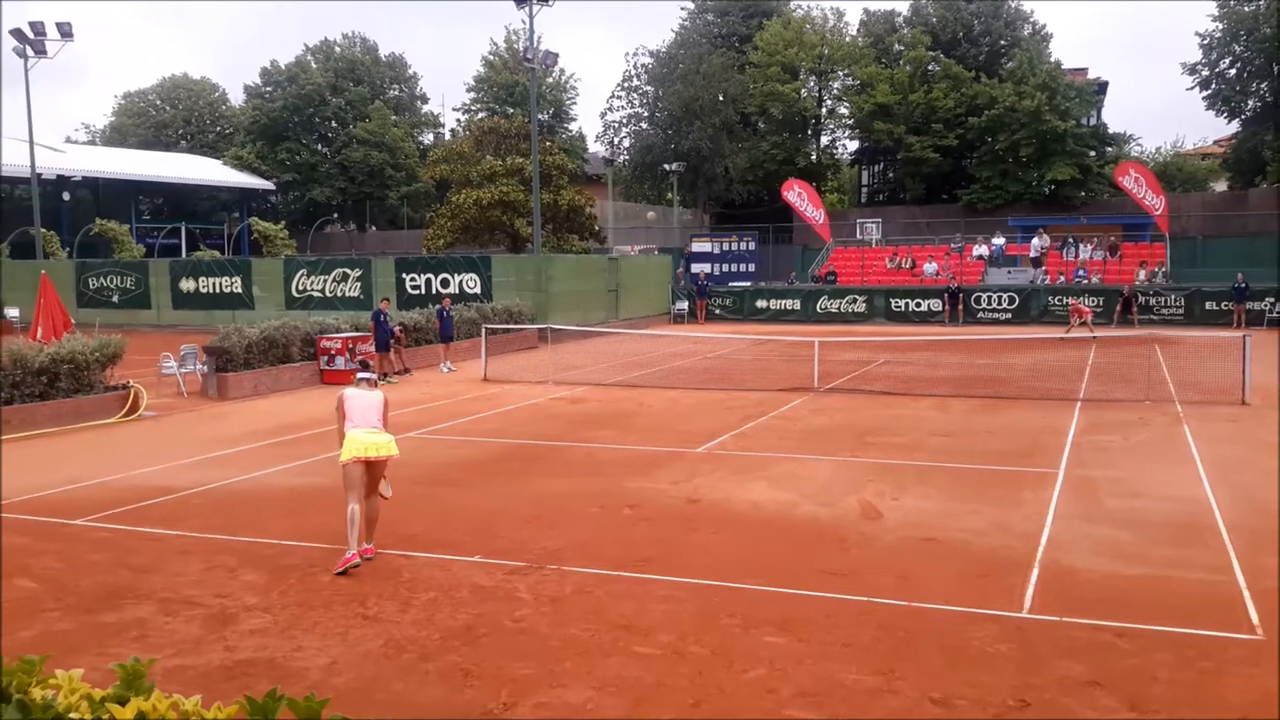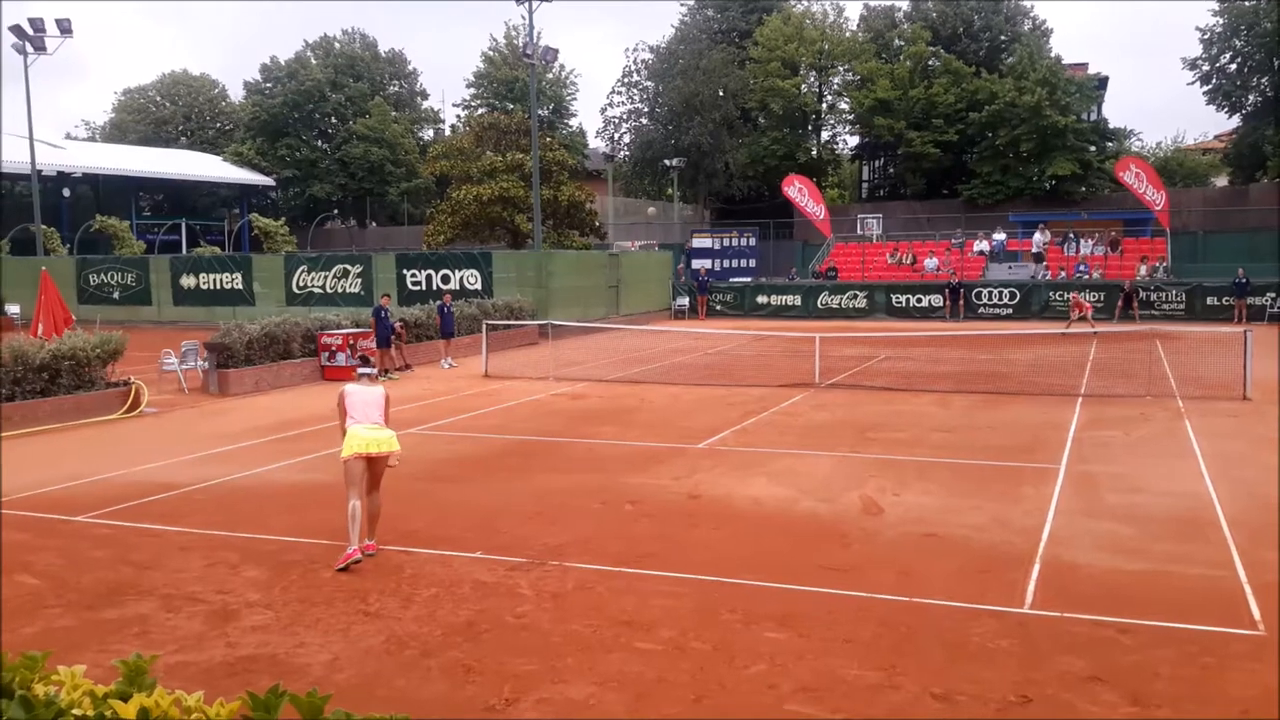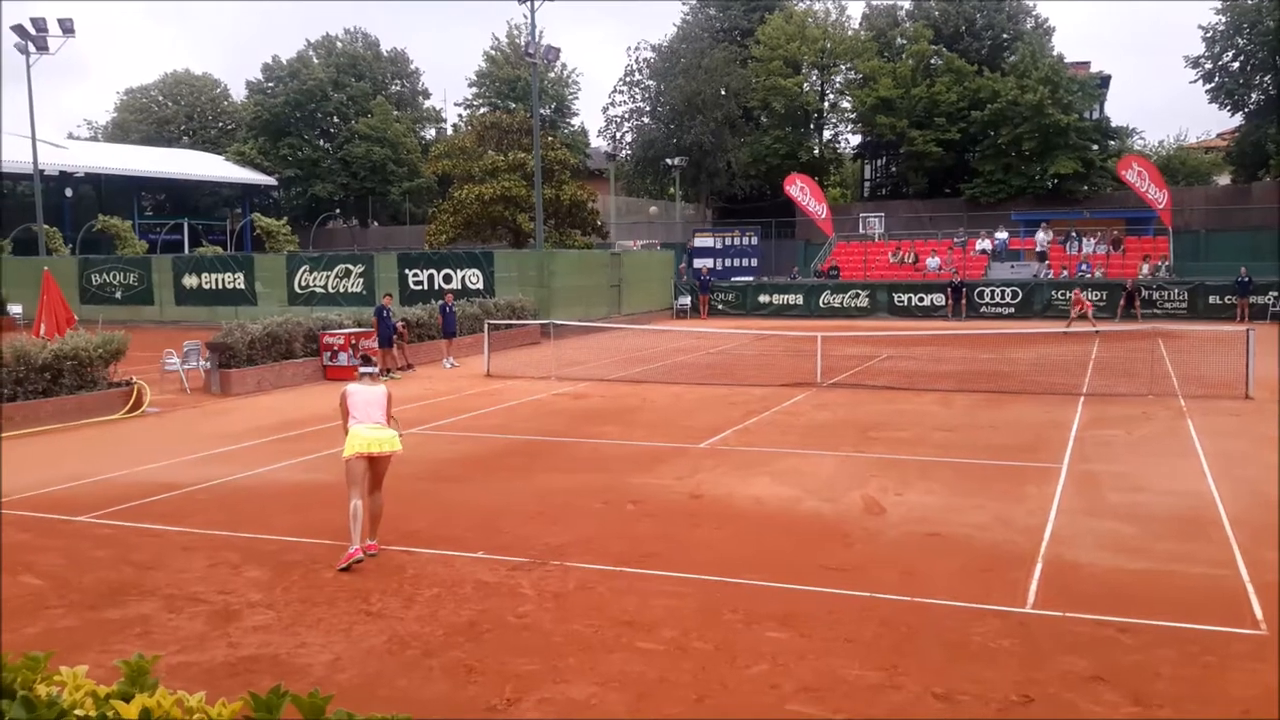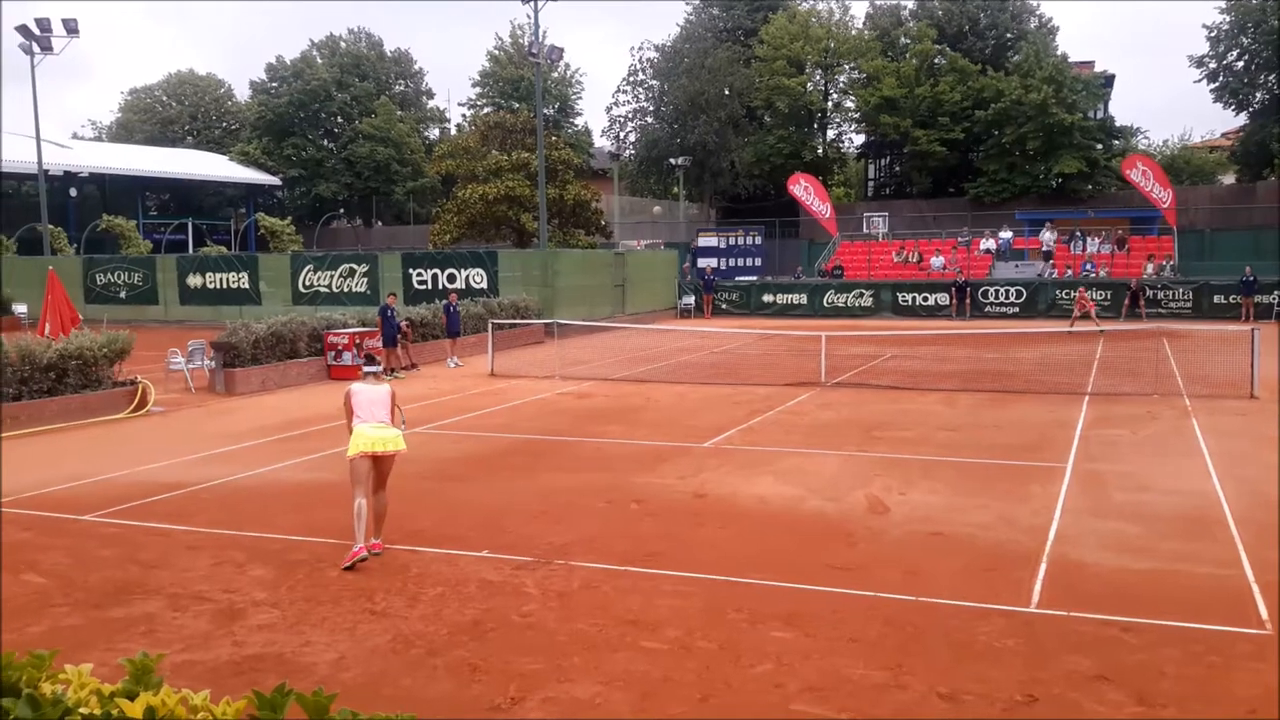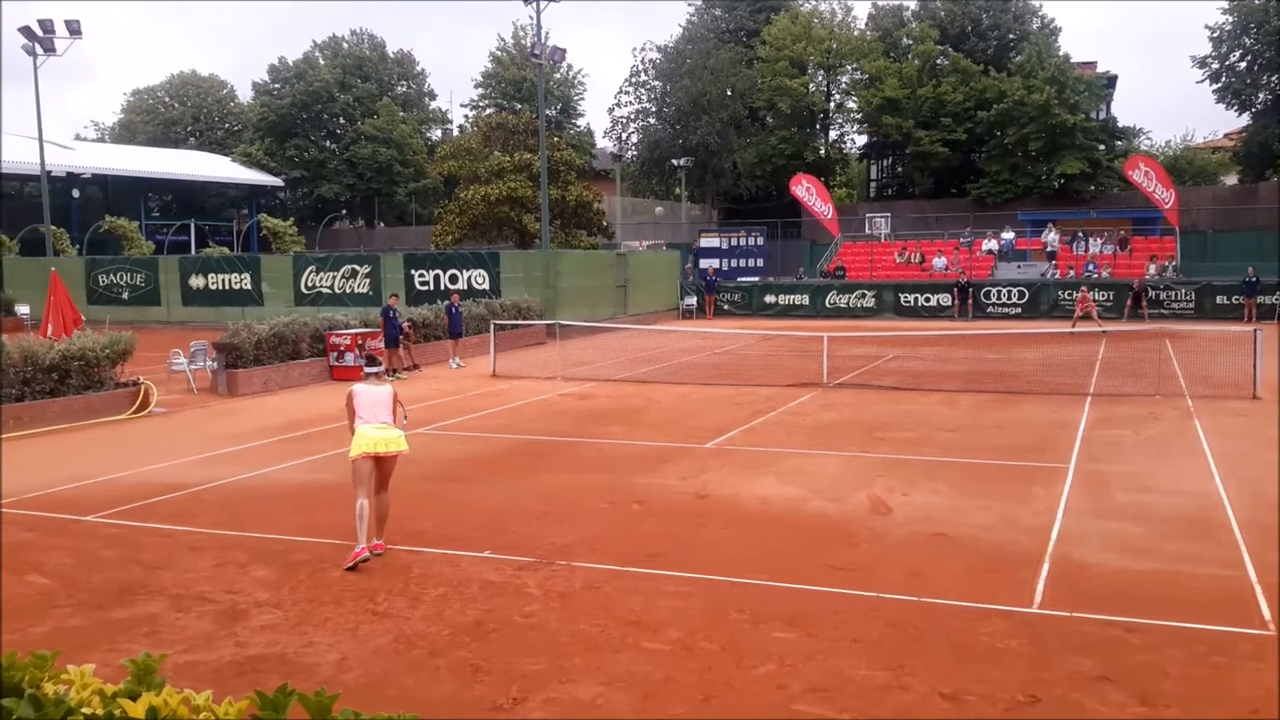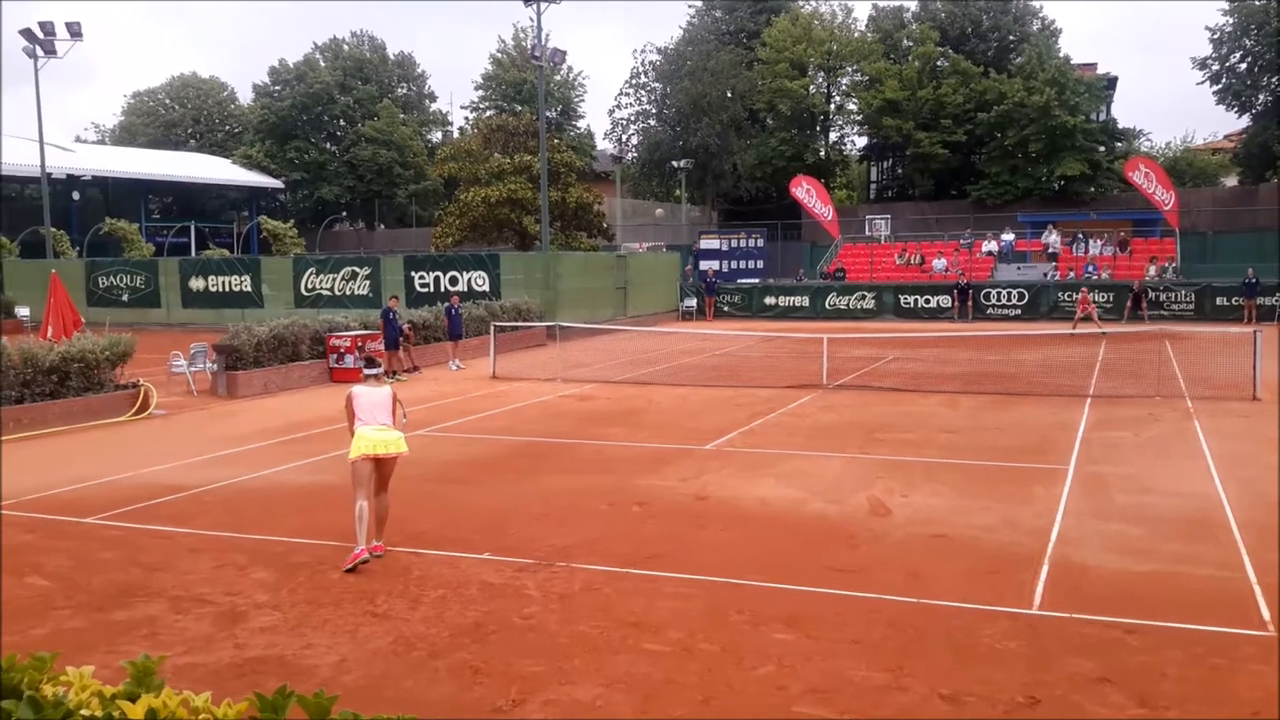
dt=0.1s
person 1, frame 1
left shoulder: (344, 394)
right shoulder: (381, 396)
left elbow: (341, 429)
left wrist: (345, 453)
right wrist: (381, 469)
left hip: (356, 441)
right hip: (381, 441)
left knee: (353, 499)
right knee: (371, 495)
left ankle: (352, 552)
right ankle: (368, 546)
person 1, frame 2
left shoulder: (345, 390)
right shoulder: (382, 391)
left elbow: (343, 425)
left wrist: (351, 442)
right wrist: (382, 456)
left hip: (357, 437)
right hip: (382, 437)
left knee: (354, 495)
right knee: (373, 491)
left ankle: (354, 548)
right ankle: (370, 542)
person 1, frame 3
left shoulder: (347, 390)
right shoulder: (384, 390)
left elbow: (346, 424)
left hip: (359, 437)
right hip: (384, 436)
left knee: (356, 495)
right knee: (375, 491)
left ankle: (355, 547)
right ankle: (372, 542)
person 1, frame 4
left shoulder: (351, 389)
right shoulder: (389, 389)
left elbow: (350, 424)
left hip: (362, 436)
right hip: (388, 436)
left knee: (360, 494)
right knee: (379, 491)
left ankle: (360, 546)
right ankle: (376, 541)
person 1, frame 5
left shoulder: (353, 391)
right shoulder: (390, 390)
left elbow: (352, 425)
left hip: (365, 437)
right hip: (390, 436)
left knee: (362, 495)
right knee: (381, 491)
left ankle: (361, 546)
right ankle: (378, 542)
person 1, frame 6
left shoulder: (353, 392)
right shoulder: (390, 391)
left elbow: (351, 427)
left hip: (364, 439)
right hip: (390, 438)
left knee: (361, 496)
right knee: (381, 493)
left ankle: (361, 548)
right ankle: (378, 544)
